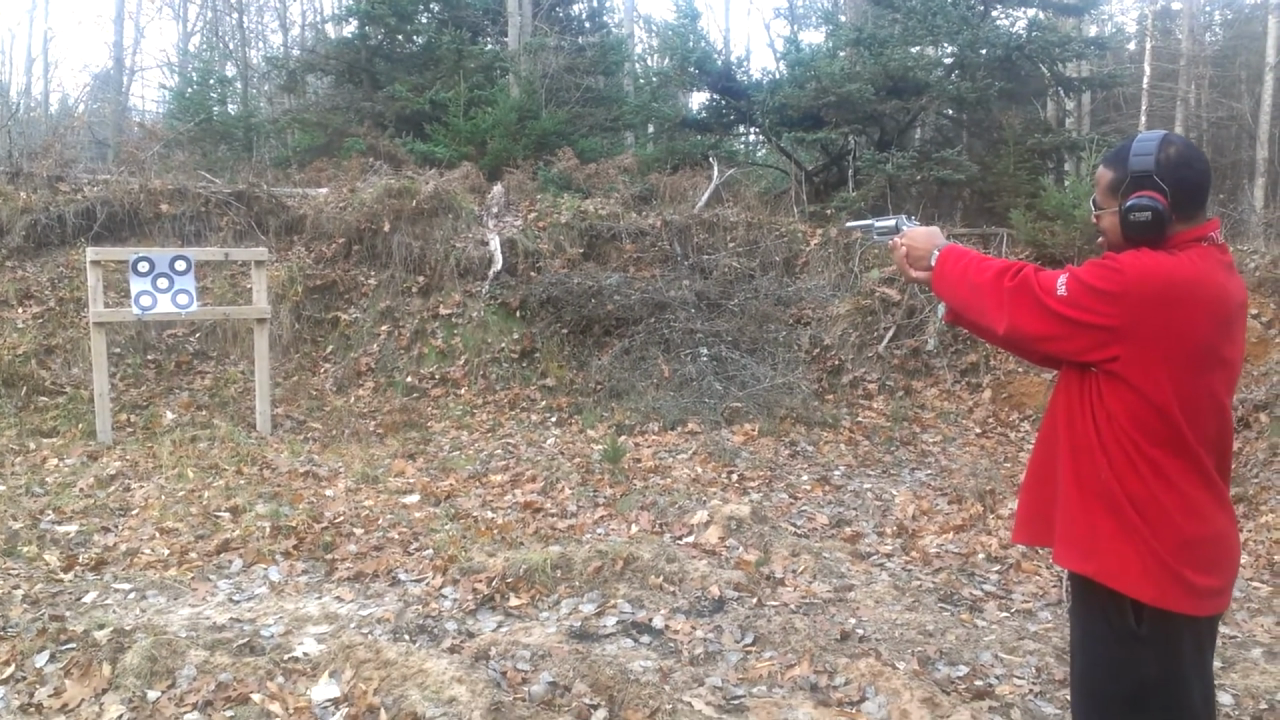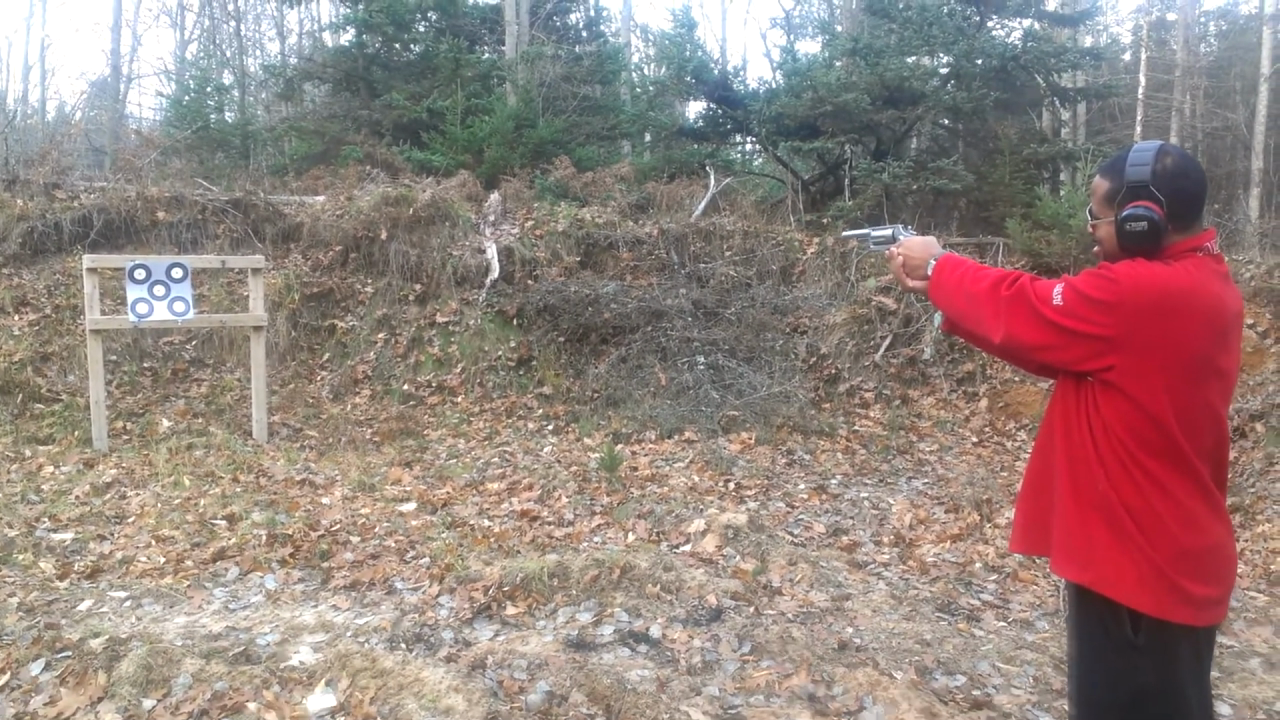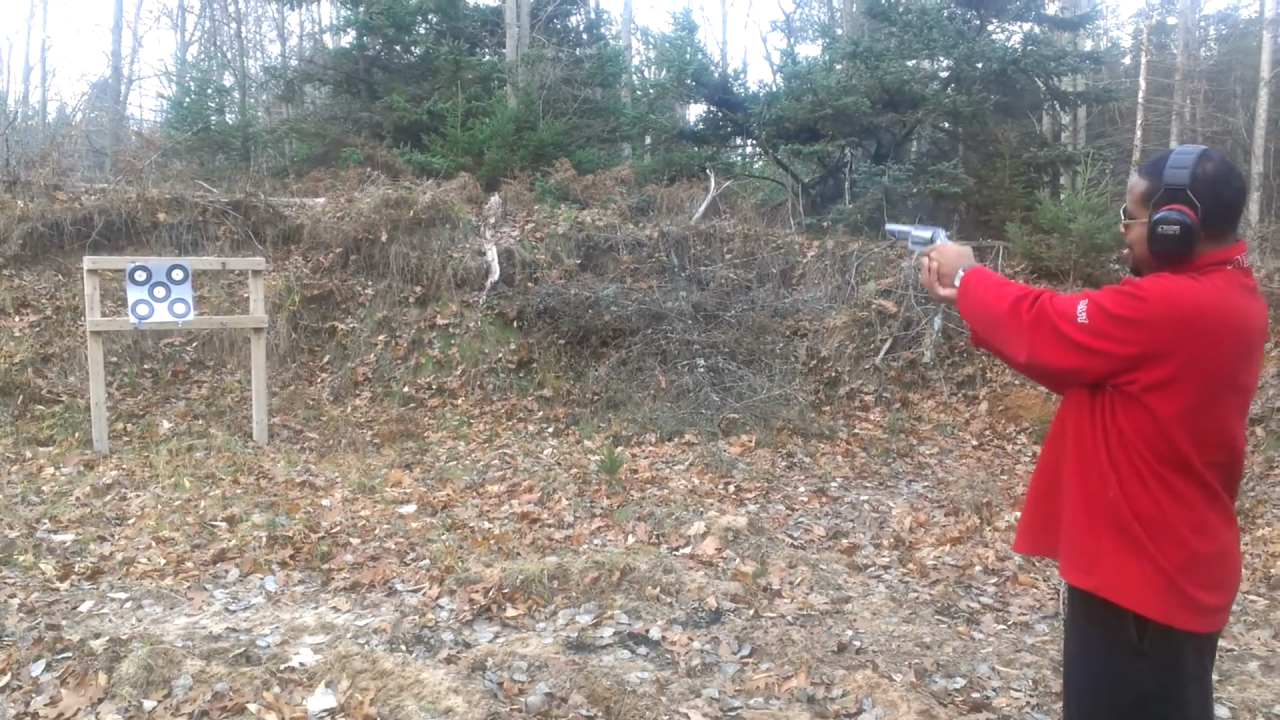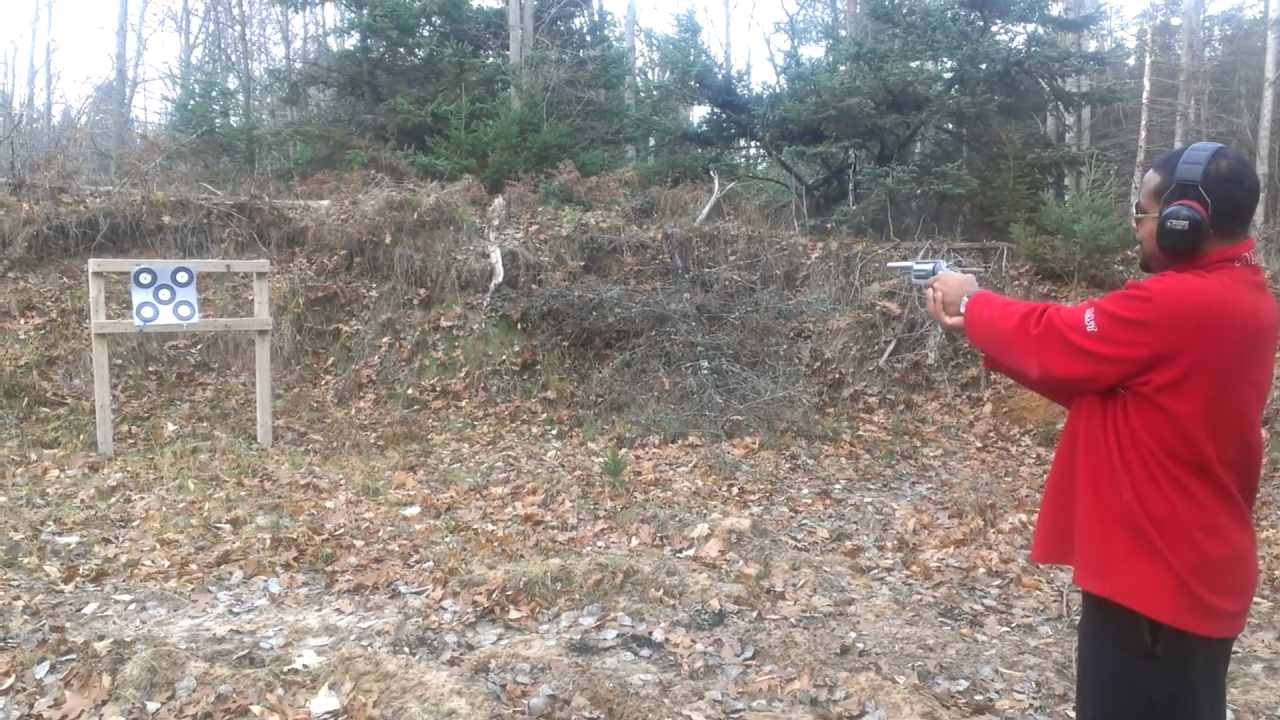
dt=0.4s
person 1, frame 1
left shoulder: (1144, 284)
right shoulder: (1205, 272)
left elbow: (1027, 303)
right elbow: (1058, 320)
left wrist: (940, 257)
right wrist: (948, 277)
left hip: (1146, 557)
right hip: (1173, 548)
person 1, frame 2
left shoulder: (1141, 295)
right shoulder: (1201, 282)
left elbow: (1024, 311)
right elbow: (1054, 330)
left wrist: (937, 266)
right wrist: (946, 286)
left hip: (1143, 565)
right hip: (1168, 556)
person 1, frame 3
left shoulder: (1167, 307)
right shoulder: (1226, 295)
left elbow: (1046, 331)
right elbow: (1078, 343)
left wrist: (966, 276)
right wrist: (973, 296)
left hip: (1147, 573)
right hip: (1173, 563)
person 1, frame 4
left shoulder: (1176, 306)
left elbow: (1057, 344)
right elbow: (1091, 364)
left wrist: (972, 303)
right wrist: (984, 322)
left hip: (1161, 576)
right hip: (1189, 567)
